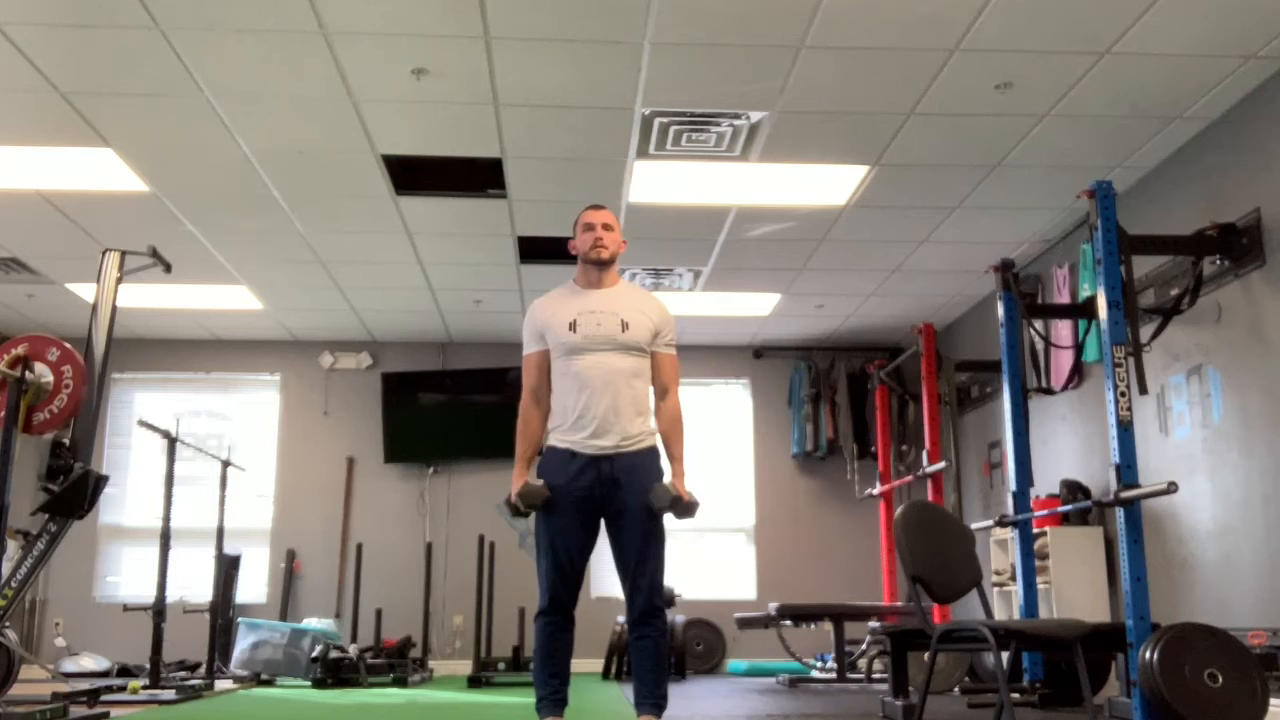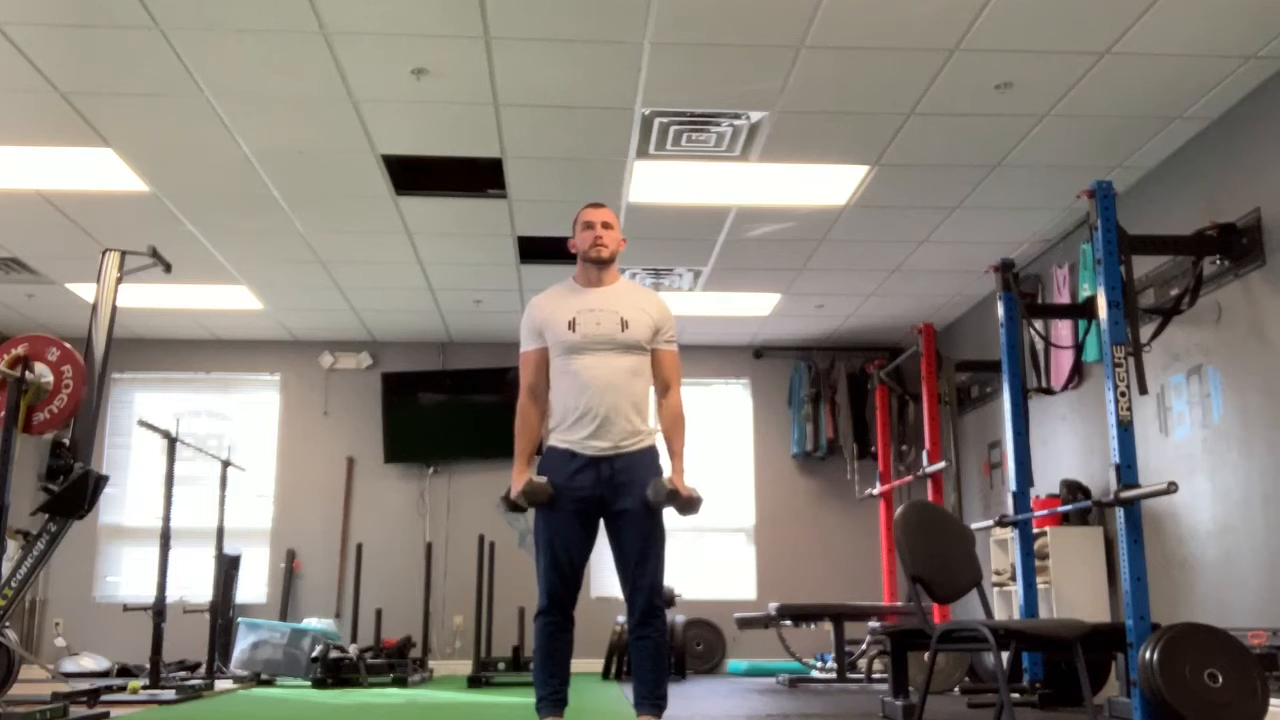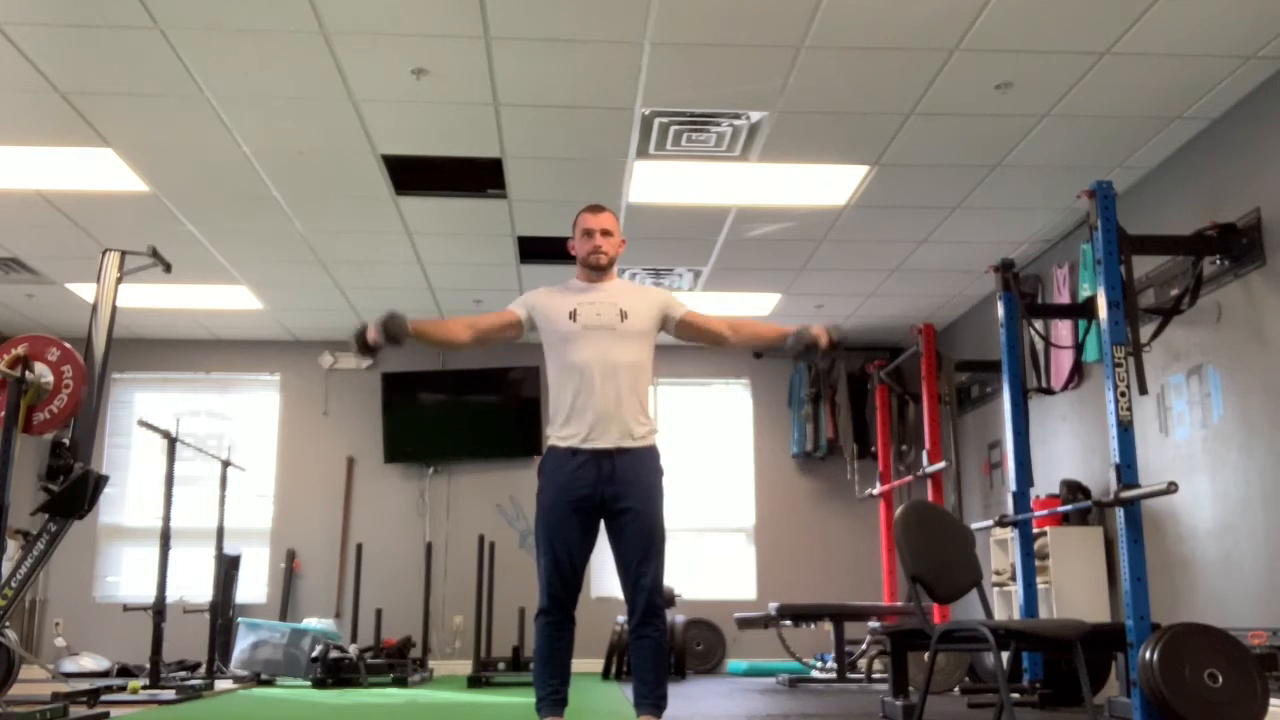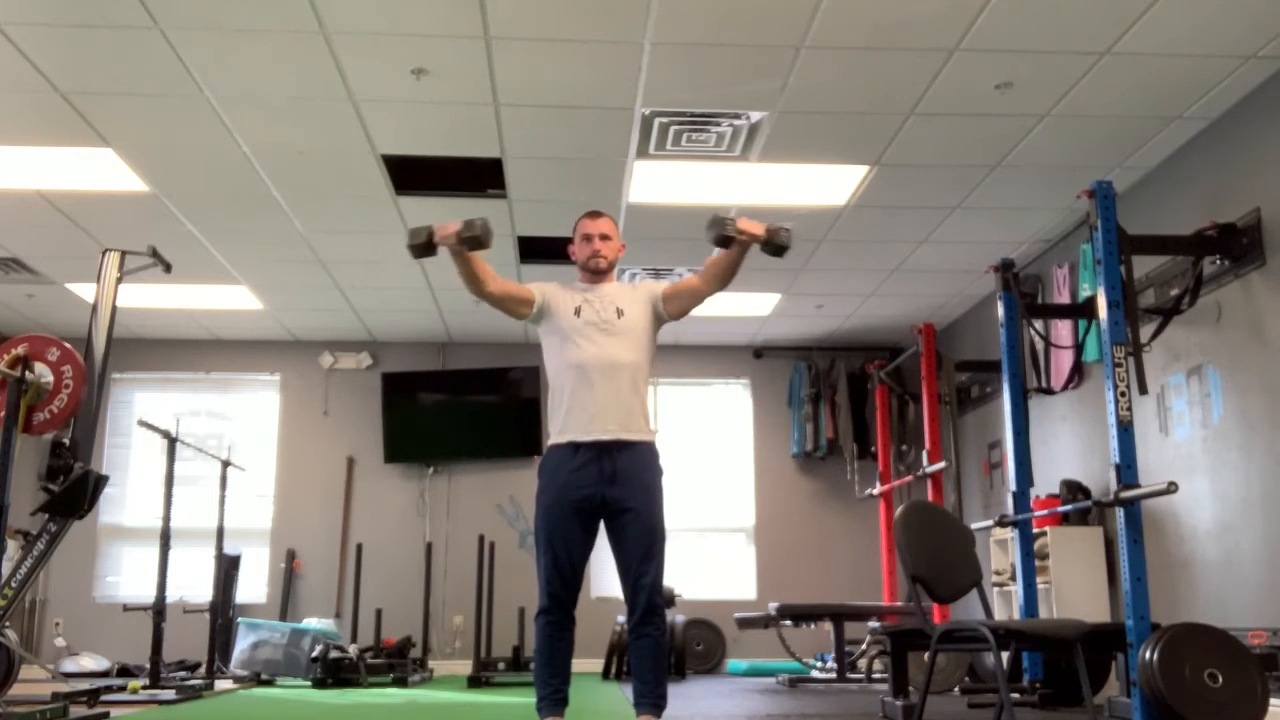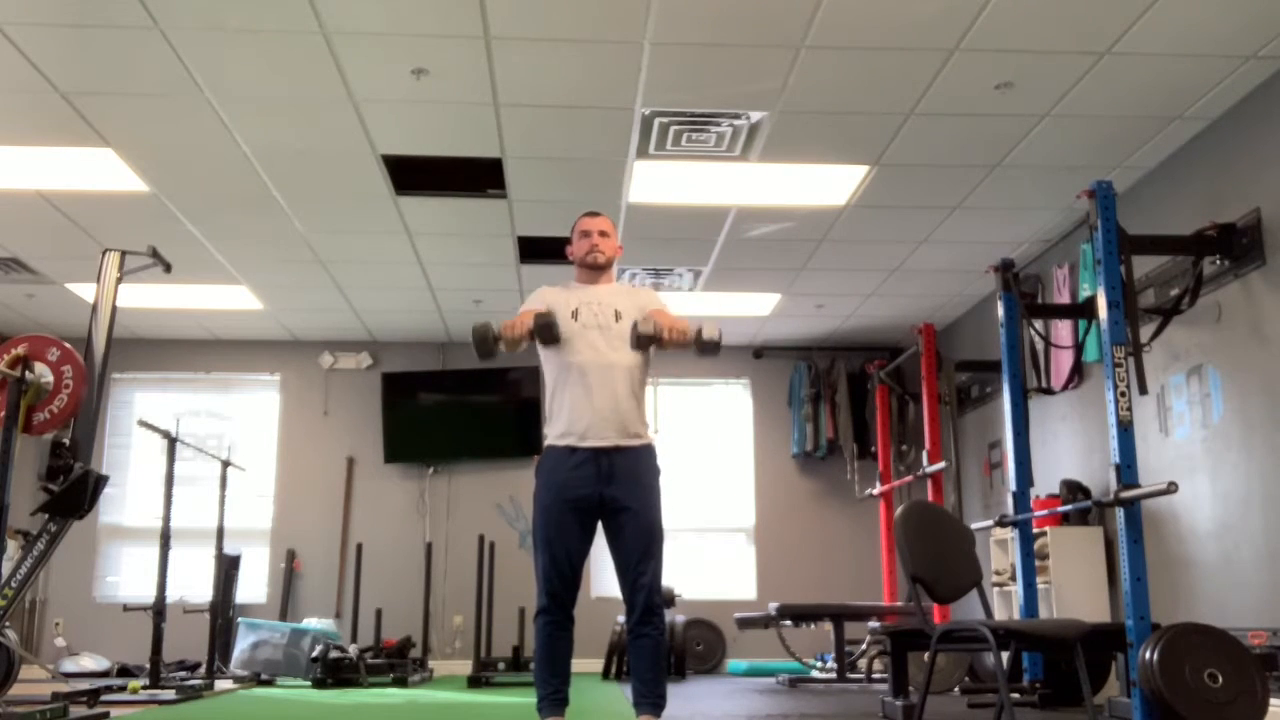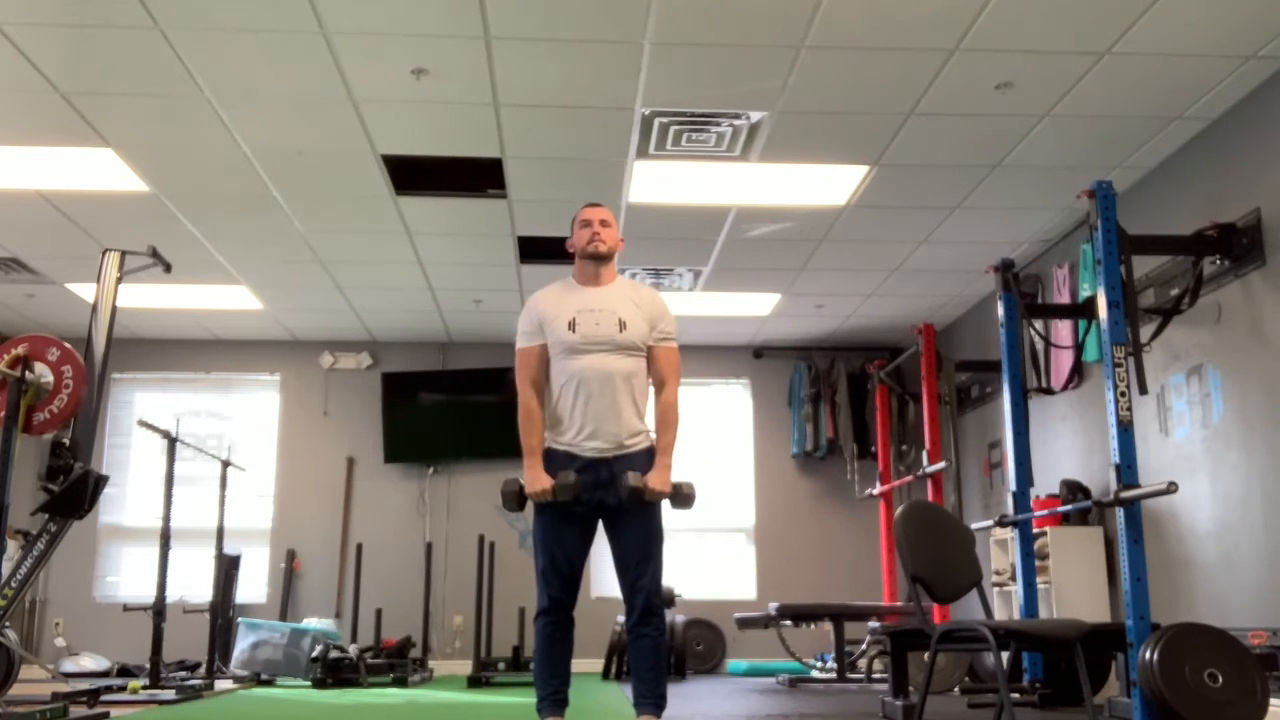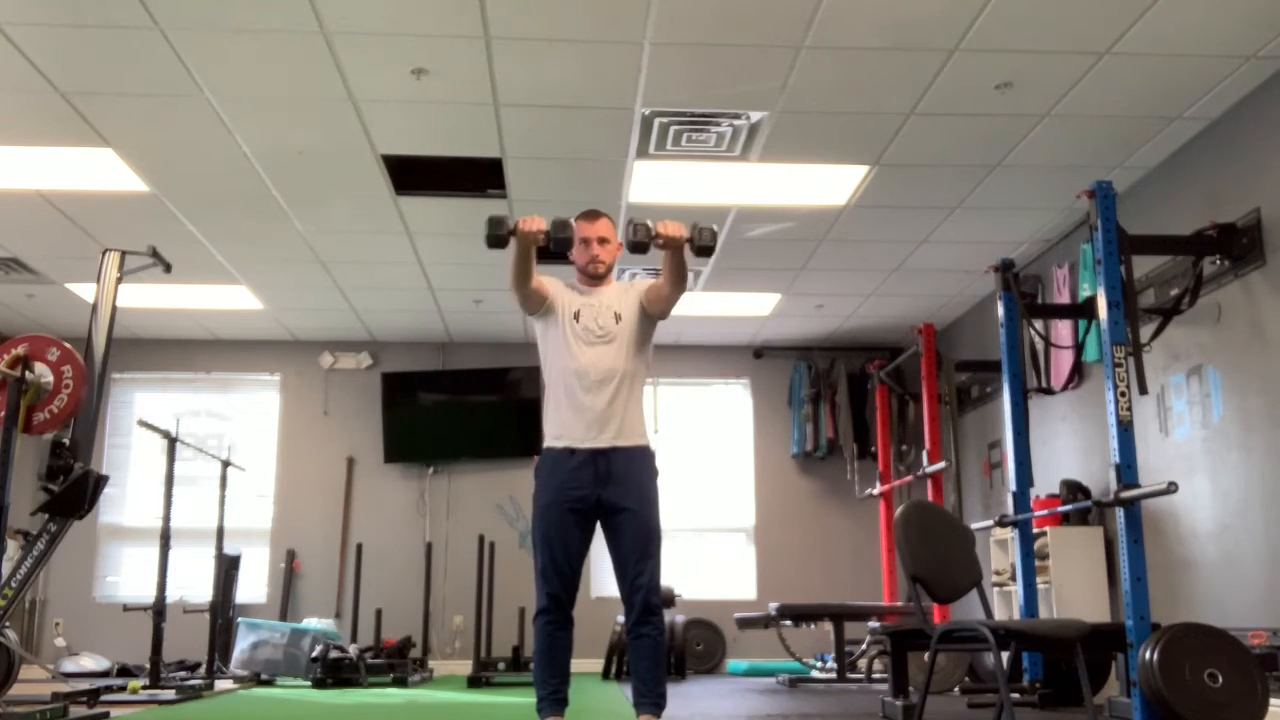
dt=0.7s
person 1, frame 1
left shoulder: (651, 309)
right shoulder: (545, 309)
left elbow: (667, 396)
right elbow: (534, 397)
left wrist: (678, 471)
right wrist: (520, 470)
left hip: (636, 464)
right hip: (566, 464)
left knee: (646, 599)
right knee: (556, 598)
person 1, frame 2
left shoulder: (651, 307)
right shoulder: (543, 307)
left elbow: (668, 393)
right elbow: (531, 396)
left wrist: (677, 467)
right wrist: (521, 467)
left hip: (635, 464)
right hip: (565, 465)
left knee: (646, 599)
right knee: (555, 599)
person 1, frame 3
left shoulder: (651, 300)
right shoulder: (543, 301)
left elbow: (726, 331)
right elbow: (470, 331)
left wrist: (795, 335)
right wrist: (405, 329)
left hip: (635, 462)
right hip: (567, 463)
left knee: (646, 597)
right knee: (556, 599)
person 1, frame 4
left shoulder: (646, 297)
right shoulder: (549, 299)
left elbow: (707, 283)
right elbow: (488, 288)
left wrist: (738, 246)
right wrist: (458, 249)
left hip: (633, 458)
right hip: (567, 460)
left knee: (645, 597)
right knee: (556, 598)
person 1, frame 5
left shoulder: (639, 297)
right shoulder: (551, 298)
left elbow: (667, 324)
right elbow: (524, 324)
left wrist: (677, 329)
right wrist: (515, 327)
left hip: (631, 458)
right hip: (565, 459)
left knee: (644, 595)
right knee: (555, 596)
person 1, frame 6
left shoulder: (648, 303)
right shoulder: (543, 305)
left elbow: (667, 388)
right elbow: (528, 391)
left wrist: (662, 464)
right wrist: (533, 465)
left hip: (633, 465)
right hip: (564, 466)
left knee: (644, 599)
right knee: (555, 600)
person 1, frame 7
left shoulder: (638, 296)
right shoulder: (551, 296)
left elbow: (672, 289)
right elbow: (522, 283)
left wrist: (675, 252)
right wrist: (525, 247)
left hip: (629, 461)
right hip: (563, 462)
left knee: (643, 596)
right knee: (554, 598)
